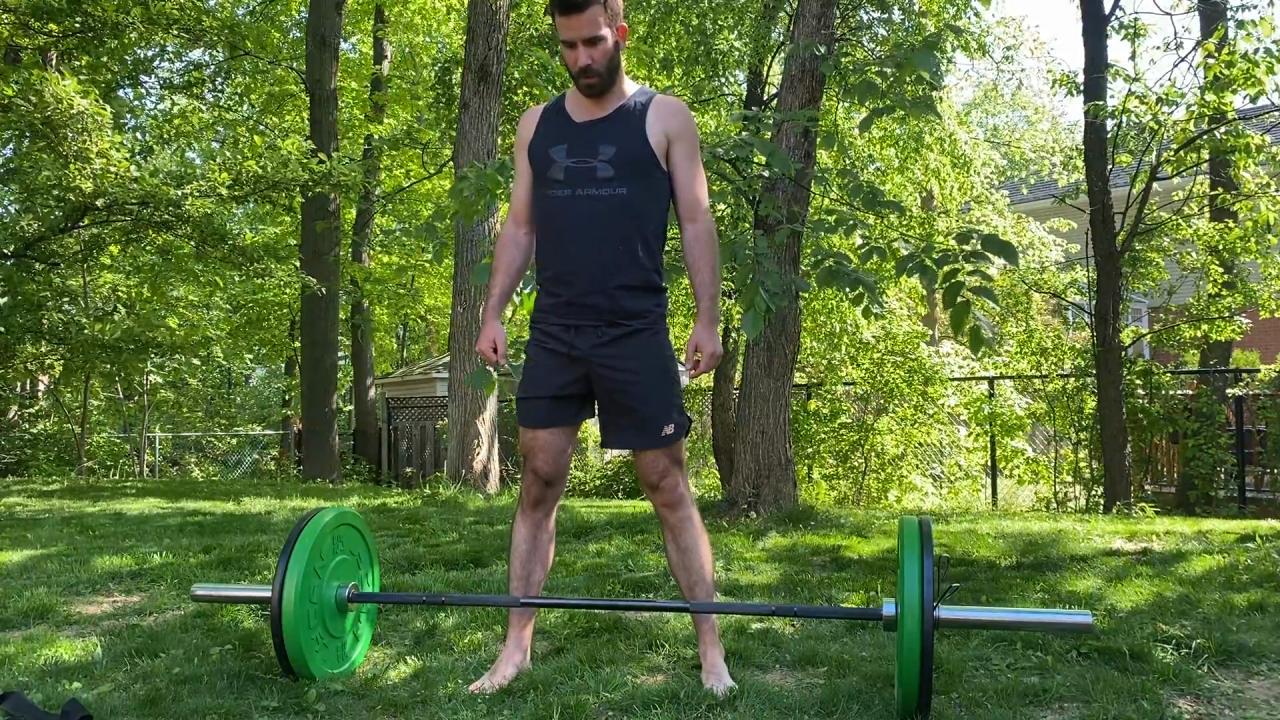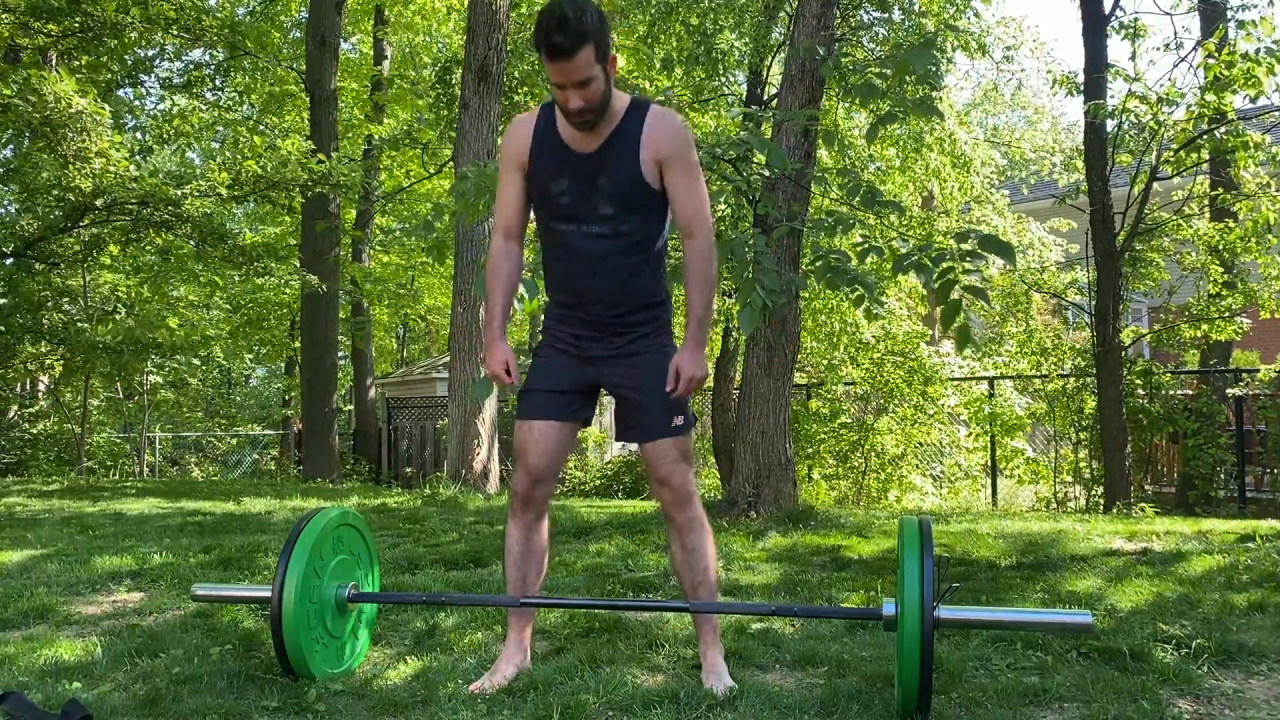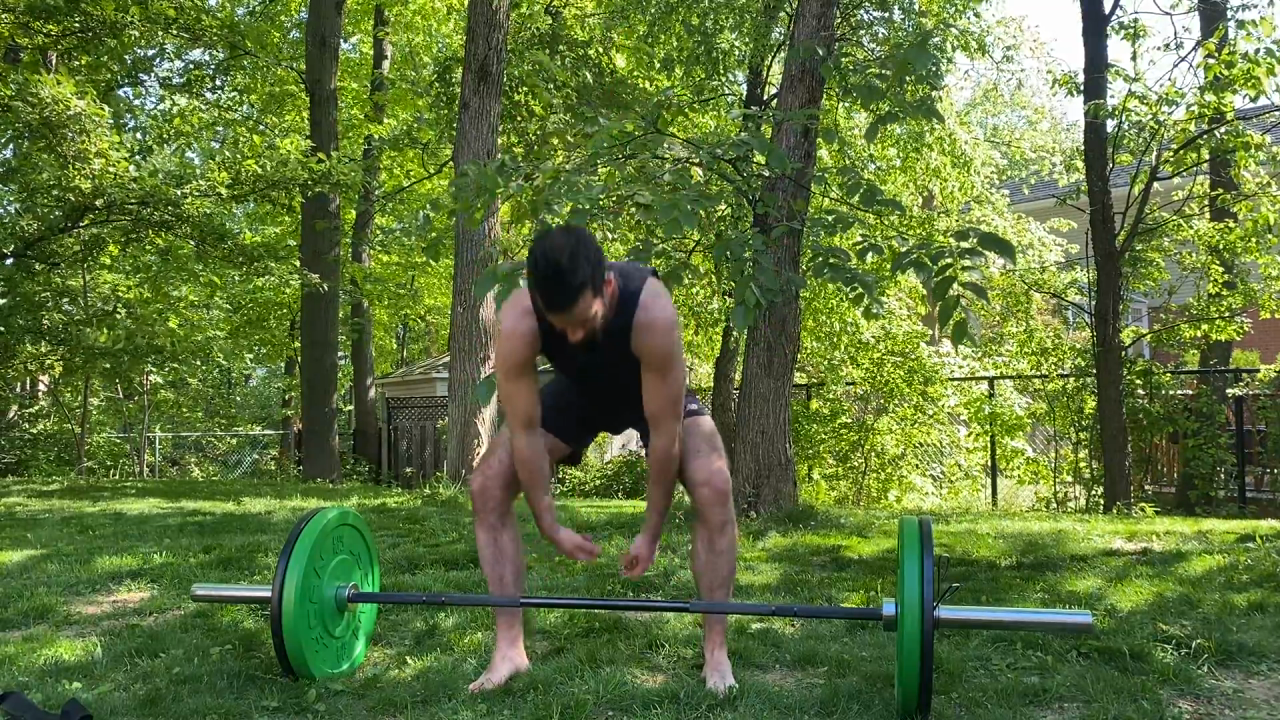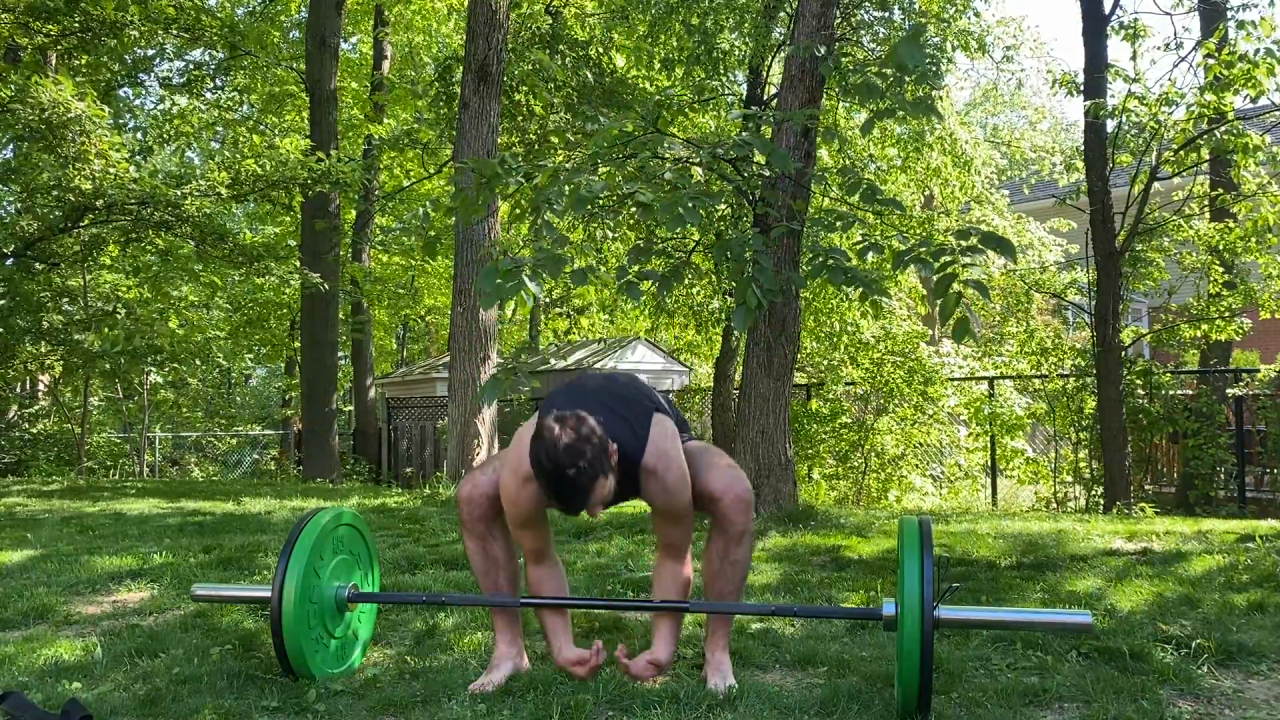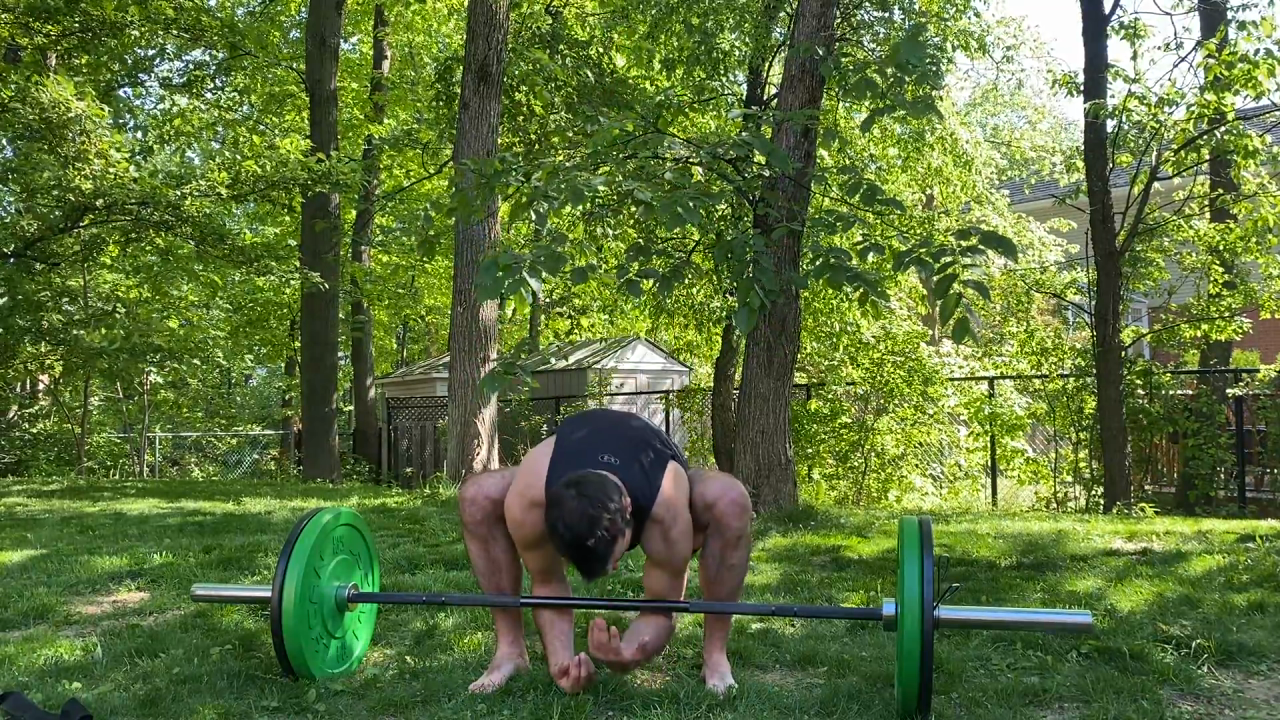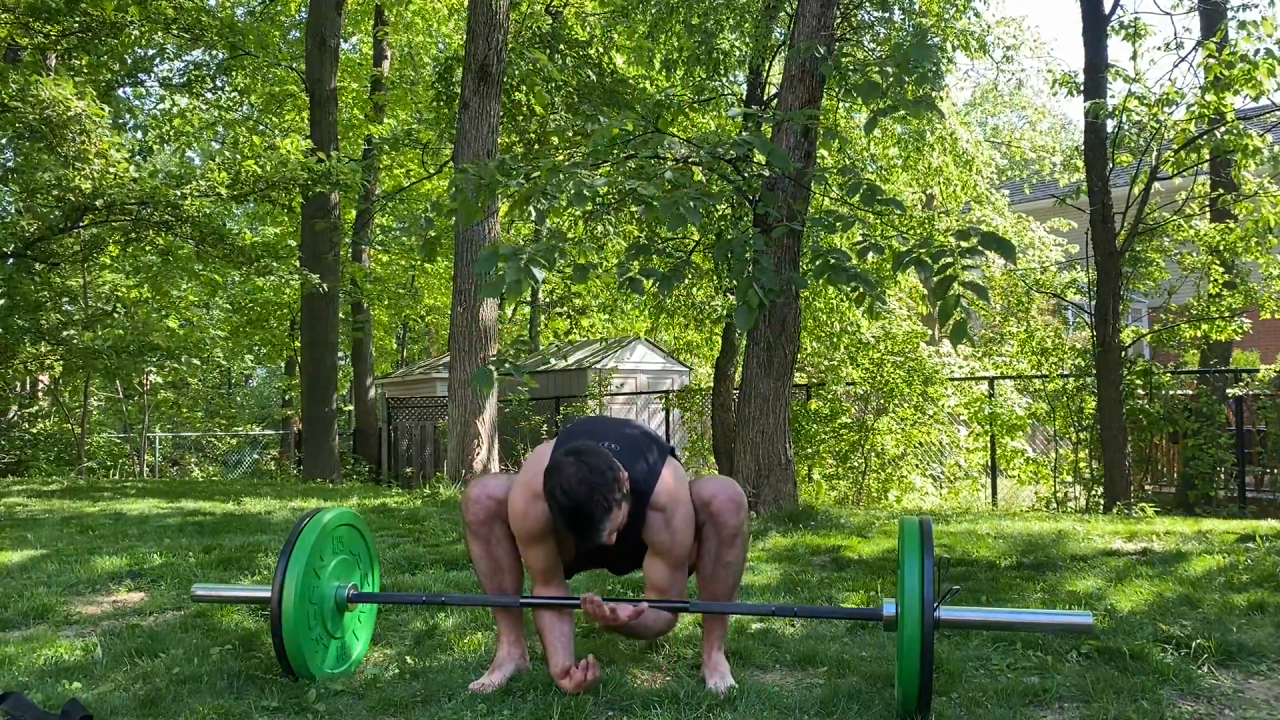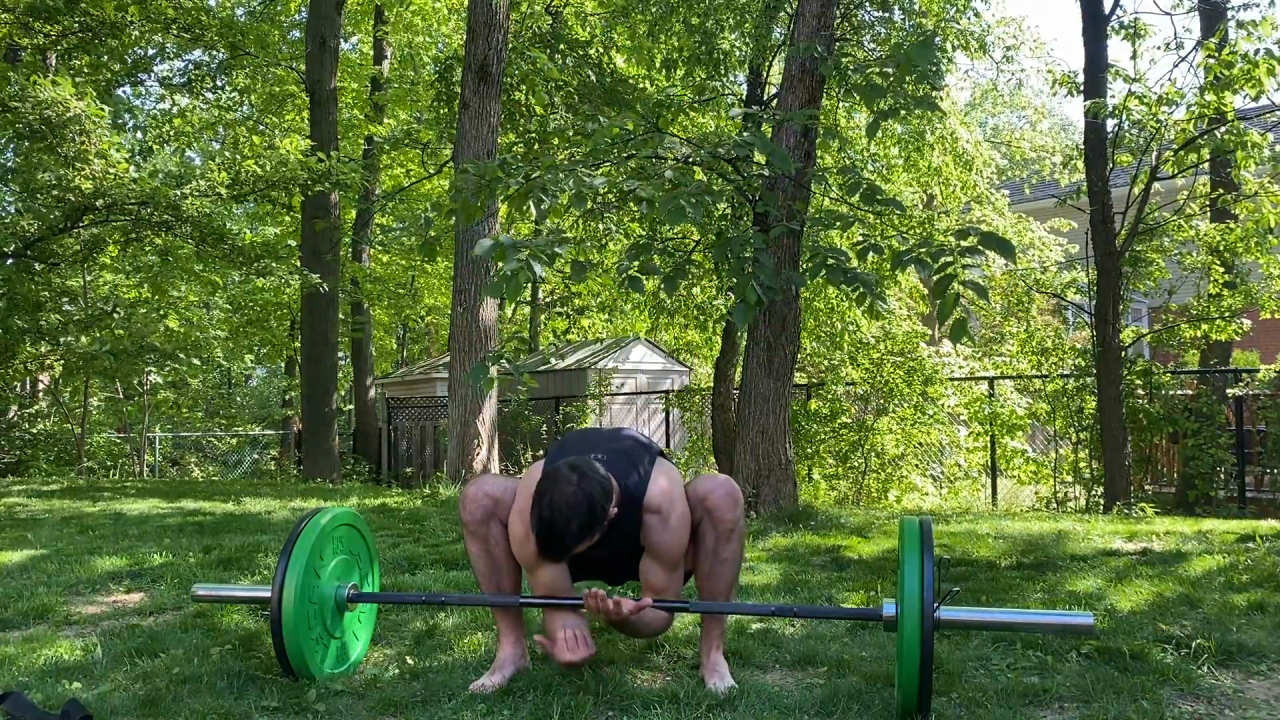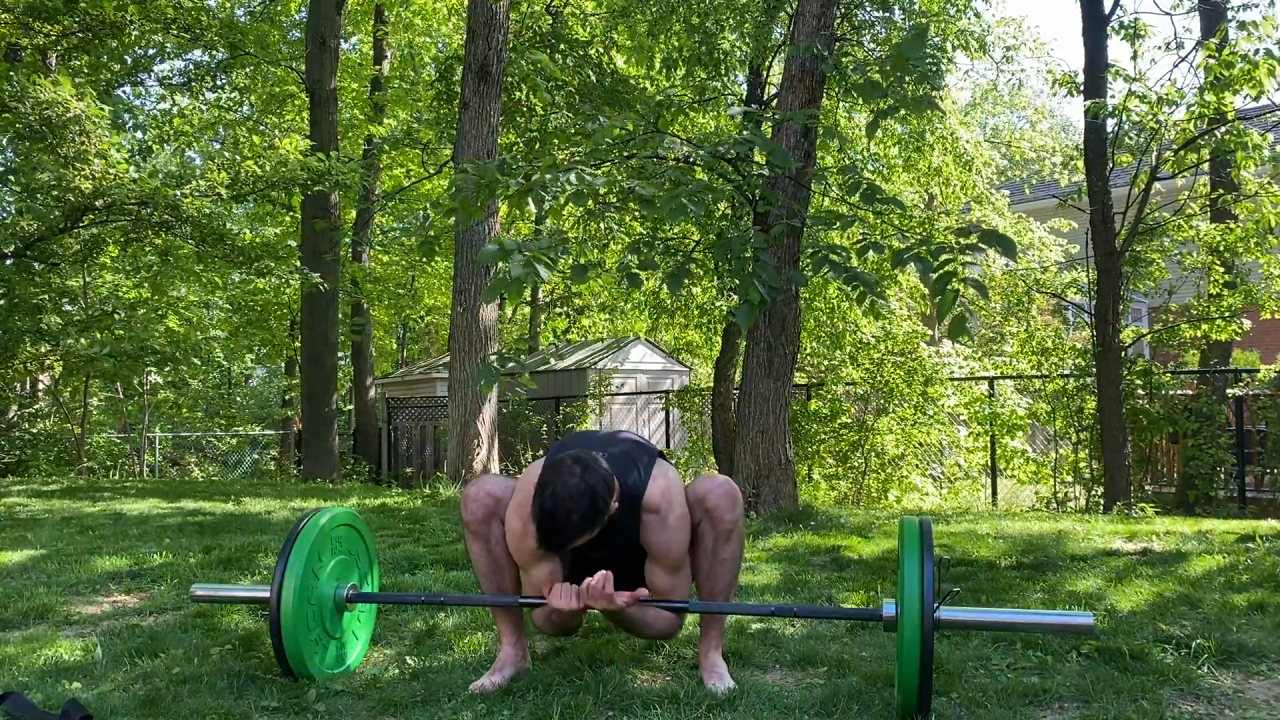
dt=0.3s
person 1, frame 1
left shoulder: (665, 116)
right shoulder: (536, 122)
left elbow: (697, 221)
right elbow: (518, 226)
left wrist: (707, 320)
right wrist: (492, 314)
left hip: (636, 335)
right hip: (551, 336)
left knee: (670, 491)
right knee: (537, 491)
left ankle: (710, 647)
right ankle: (516, 646)
person 1, frame 2
left shoulder: (661, 132)
right shoulder: (524, 136)
left elbow: (698, 243)
right elbow: (506, 239)
left wrist: (695, 345)
right wrist: (494, 334)
left hip: (646, 341)
right hip: (561, 343)
left knee: (675, 491)
right knee: (528, 485)
left ankle: (712, 650)
right ankle: (516, 646)
person 1, frame 3
left shoulder: (651, 312)
right shoulder: (518, 319)
left elbow: (665, 432)
right elbow: (523, 432)
left wrist: (649, 533)
right wrist: (551, 525)
left hip: (654, 401)
right hip: (573, 394)
left knee: (712, 485)
right knee: (486, 484)
left ankle: (716, 651)
right ankle: (509, 648)
person 1, frame 4
left shoulder: (662, 465)
right shoulder: (520, 474)
left elbow: (674, 556)
right elbow: (540, 562)
left wrist: (661, 650)
right wrist: (562, 647)
left hip: (651, 438)
left knee: (734, 497)
right knee: (474, 498)
left ankle: (717, 652)
right ankle: (509, 648)
person 1, frame 5
left shoulder: (666, 508)
right shoulder: (527, 499)
left elbow: (660, 609)
right elbow: (547, 583)
left wrist: (631, 652)
right wrist: (560, 661)
left knee: (730, 503)
right knee: (477, 498)
left ankle: (715, 654)
right ankle: (510, 648)
person 1, frame 6
left shoulder: (668, 496)
right shoulder: (530, 493)
left elbow: (665, 607)
right elbow: (547, 585)
left wrist: (624, 618)
right wrist: (562, 664)
left hip: (656, 538)
left knee: (725, 500)
right knee: (481, 497)
left ankle: (713, 653)
right ankle: (512, 648)
person 1, frame 7
left shoulder: (662, 502)
right shoulder: (528, 509)
left elbow: (661, 608)
right elbow: (558, 606)
left wrist: (624, 614)
right wrist: (567, 641)
left hip: (648, 548)
left knee: (721, 495)
right knee: (479, 497)
left ankle: (712, 653)
right ankle: (512, 649)
person 1, frame 8
left shoulder: (661, 501)
right shoulder: (527, 501)
left elbow: (671, 616)
right elbow: (542, 612)
left wrist: (620, 612)
right wrist: (561, 615)
left hip: (652, 554)
left knee: (720, 495)
right knee: (480, 497)
left ankle: (711, 653)
right ankle: (512, 650)
